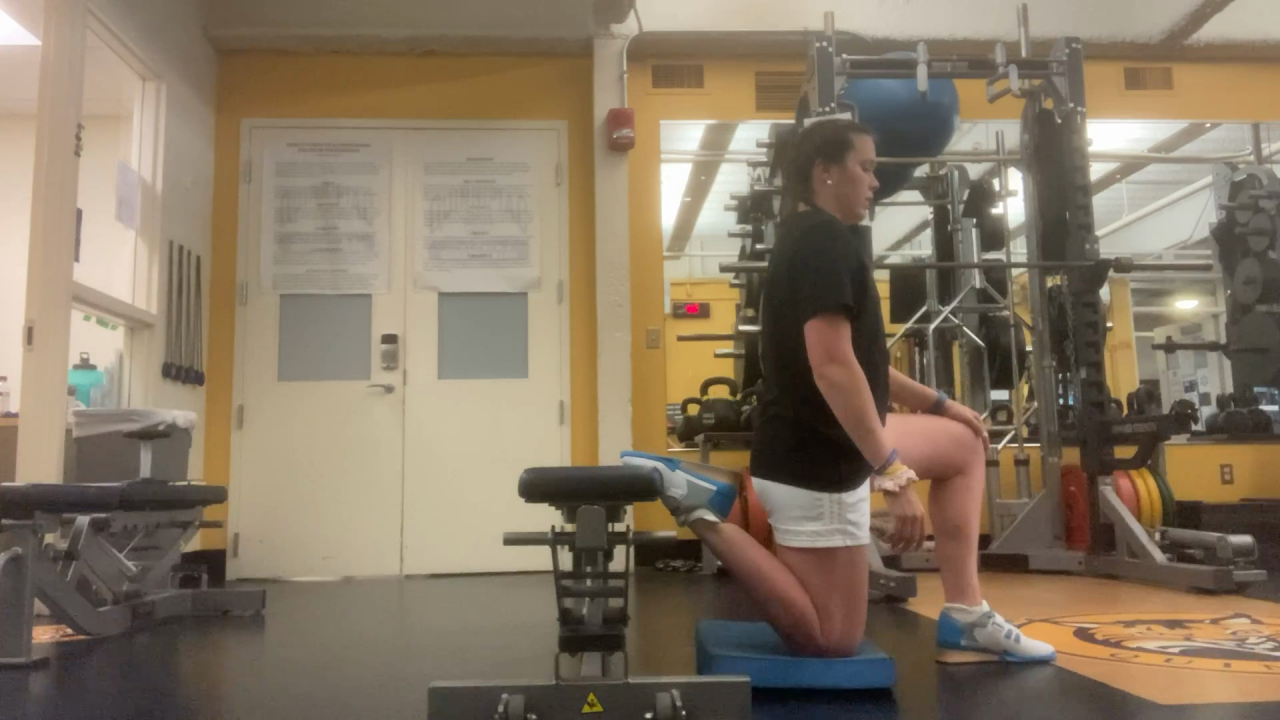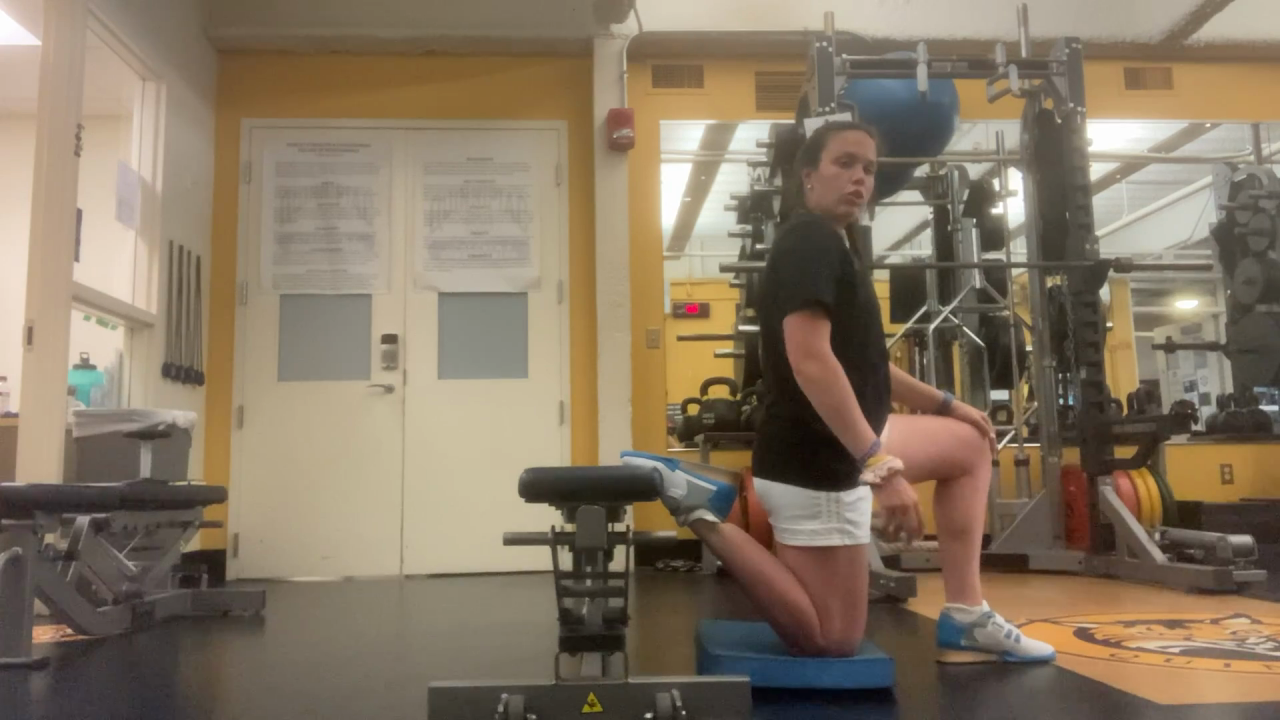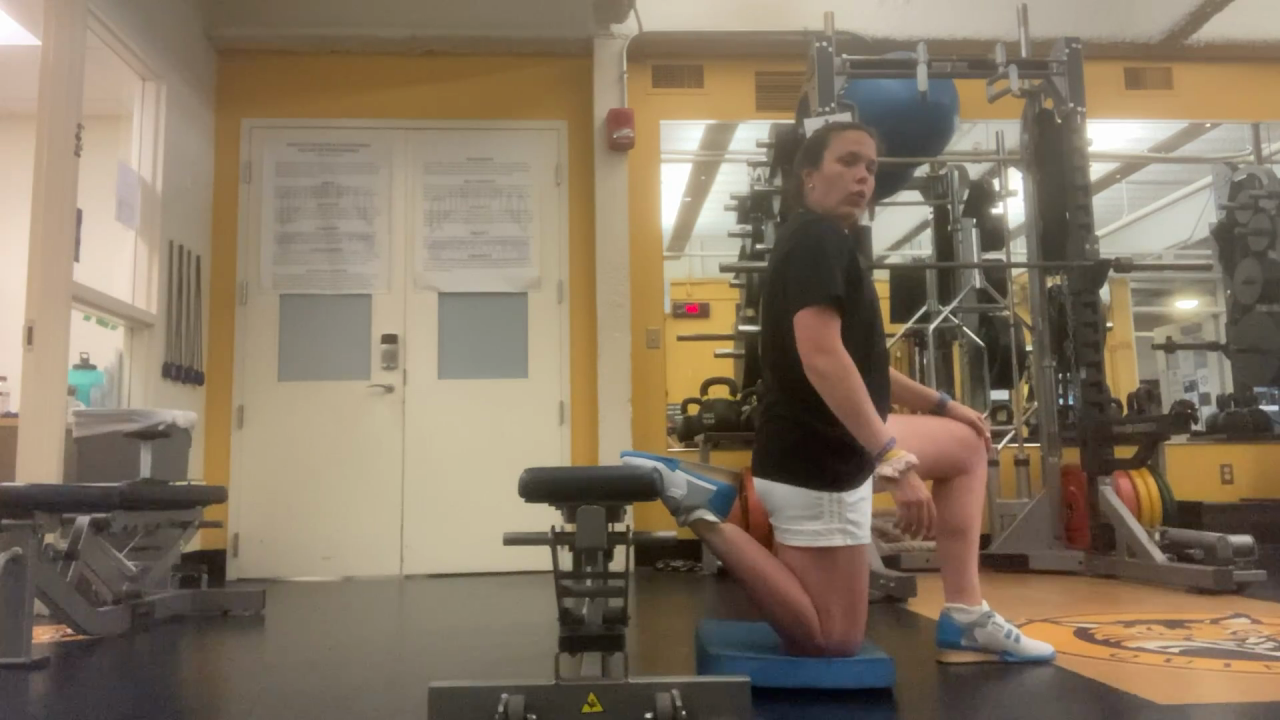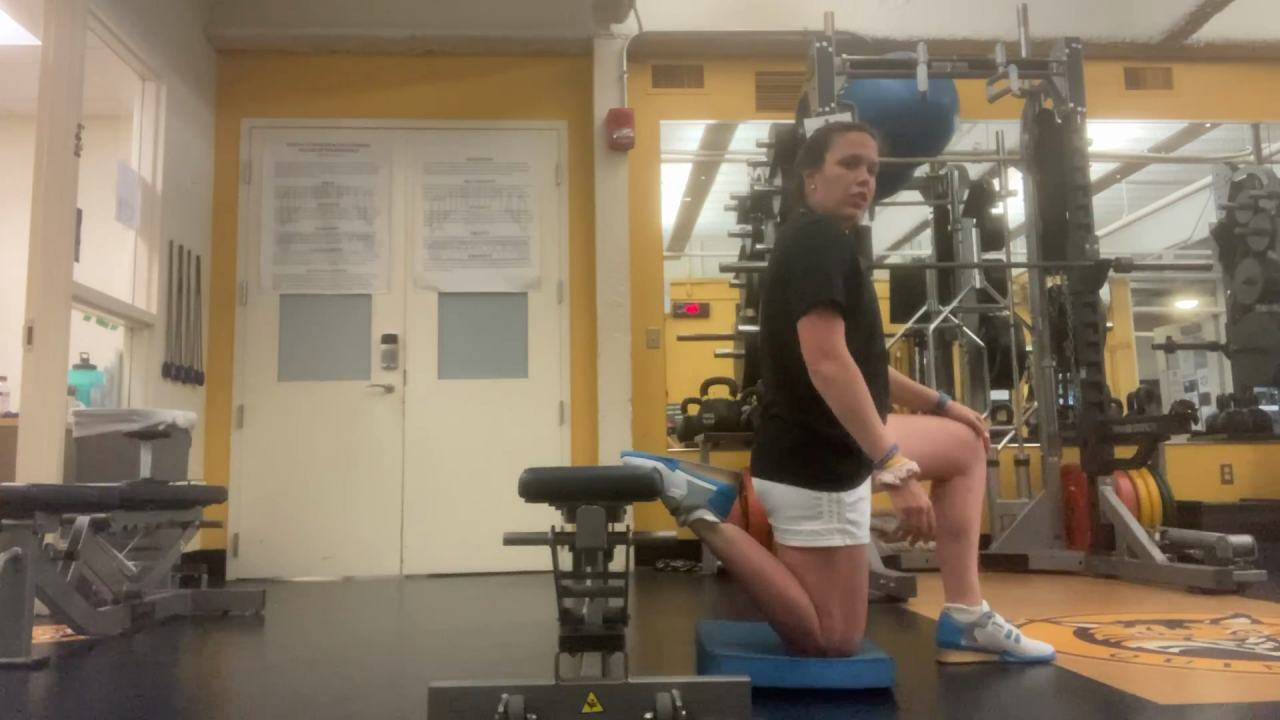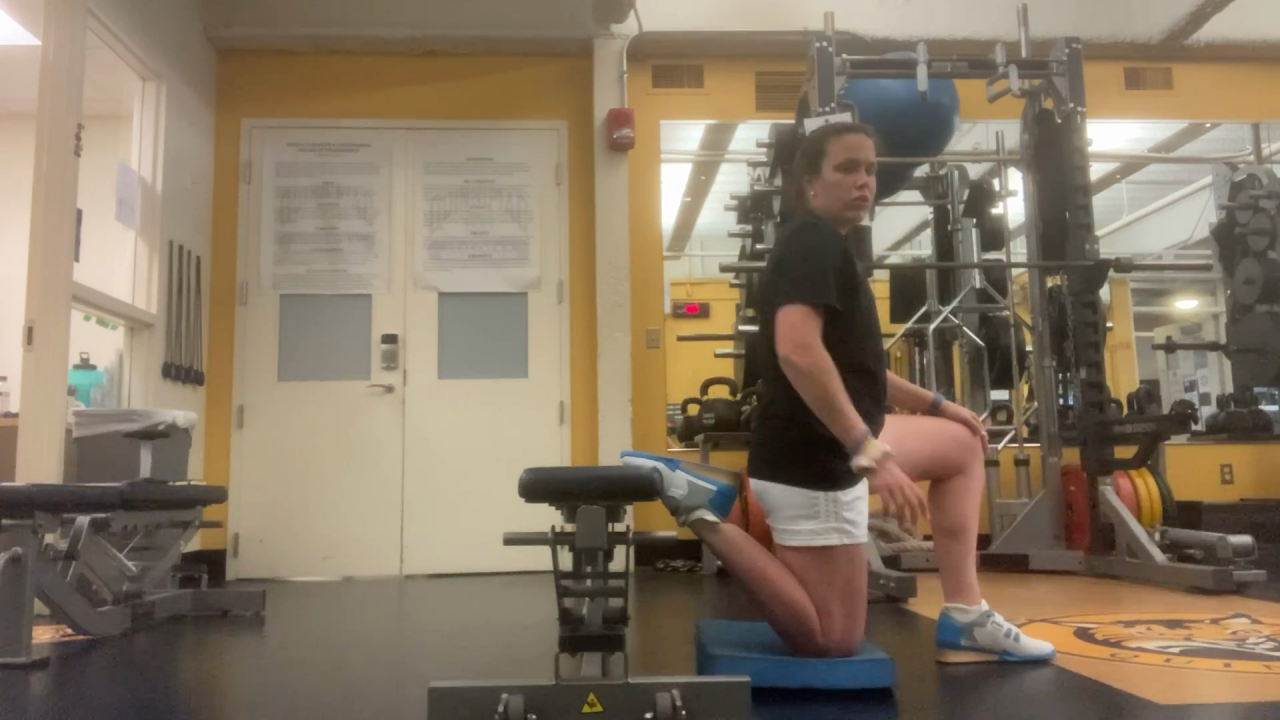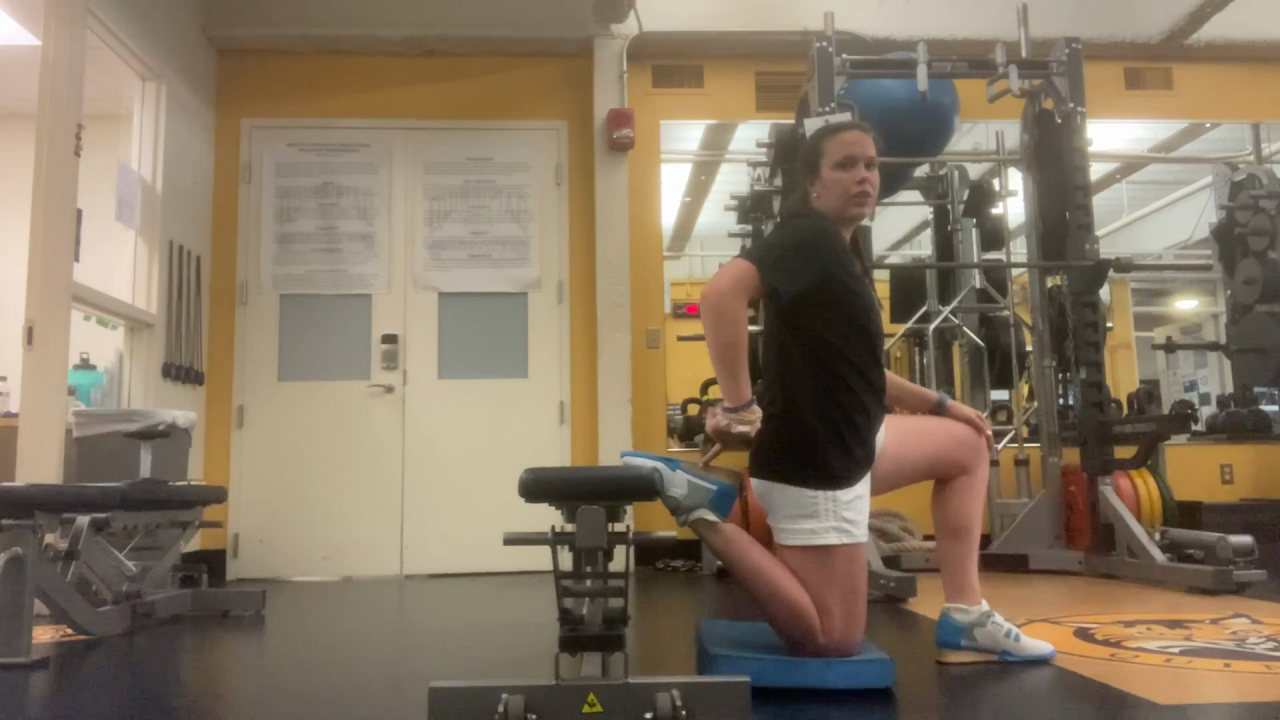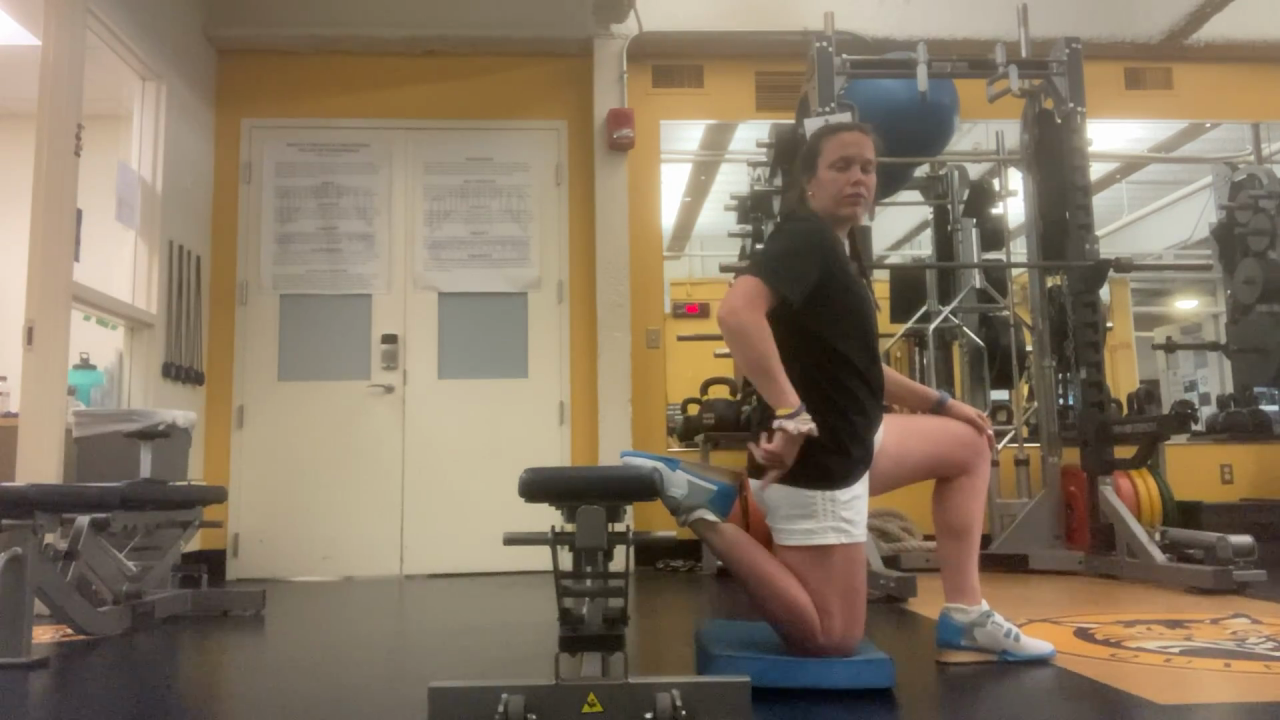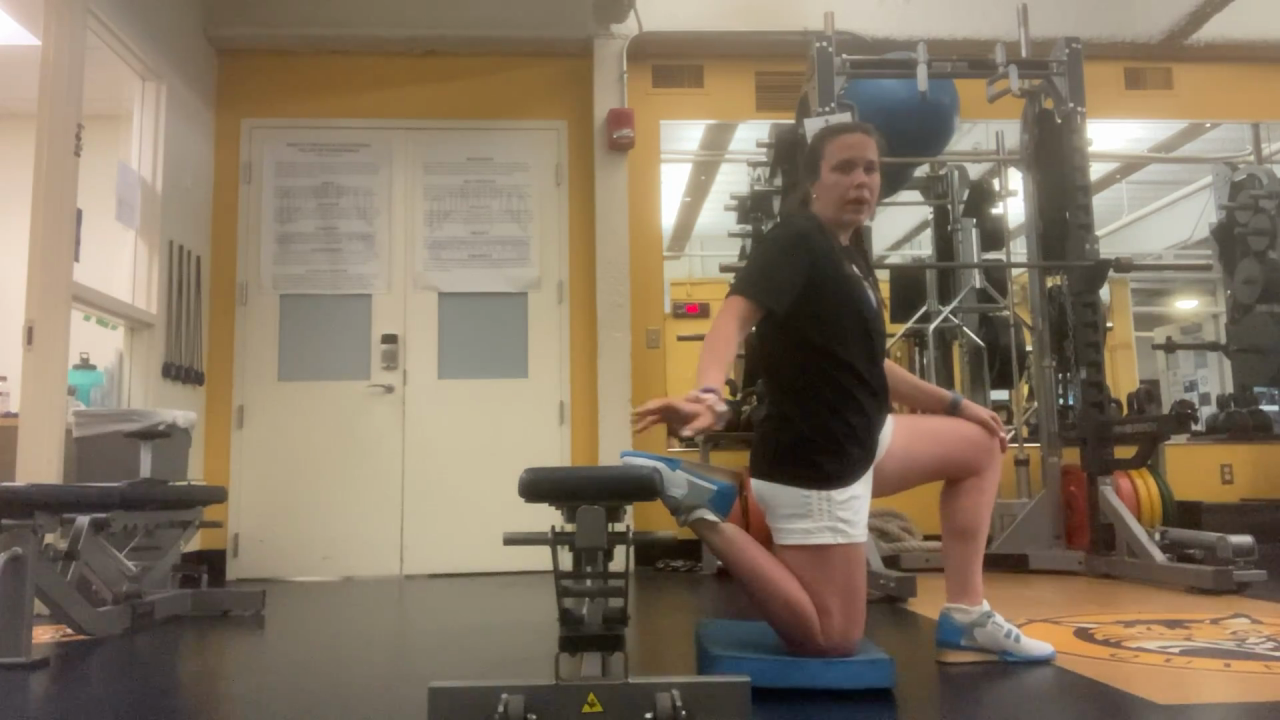
dt=0.4s
person 1, frame 1
left shoulder: (808, 238)
right shoulder: (827, 241)
right elbow: (833, 368)
left wrist: (938, 402)
right wrist: (895, 476)
left hip: (824, 441)
right hip: (812, 461)
left knee: (964, 443)
right knee: (832, 640)
left ankle: (965, 615)
right ankle: (707, 516)
person 1, frame 2
left shoulder: (832, 246)
right shoulder: (810, 242)
left elbow: (860, 359)
right elbow: (812, 362)
left wrist: (945, 403)
right wrist: (883, 468)
left hip: (839, 441)
right hip: (813, 460)
left knee: (970, 444)
right knee: (832, 639)
left ankle: (965, 616)
right ankle: (707, 515)
person 1, frame 3
left shoulder: (824, 241)
right shoulder: (819, 238)
left elbow: (858, 358)
right elbow: (823, 359)
left wrist: (941, 404)
right wrist: (895, 463)
left hip: (834, 441)
right hip: (815, 459)
left knee: (966, 444)
right knee: (833, 639)
left ankle: (965, 616)
right ankle: (707, 515)
person 1, frame 4
left shoulder: (820, 242)
right shoulder: (820, 240)
left elbow: (858, 359)
right elbow: (828, 364)
left wrist: (940, 403)
right wrist: (898, 469)
left hip: (831, 443)
right hip: (812, 460)
left knee: (964, 443)
right knee: (833, 640)
left ankle: (965, 617)
right ankle: (706, 515)
person 1, frame 5
left shoulder: (824, 246)
right shoulder: (815, 242)
right elbow: (800, 352)
left wrist: (937, 405)
right wrist: (871, 455)
left hip: (828, 446)
right hip: (808, 461)
left knee: (962, 444)
right knee: (832, 640)
left ankle: (964, 616)
right ankle: (706, 515)
person 1, frame 6
left shoulder: (841, 251)
right shoulder: (810, 237)
right elbow: (721, 292)
left wrist: (940, 405)
right wrist: (739, 408)
left hip: (845, 442)
right hip: (809, 460)
left knee: (967, 444)
right knee: (833, 639)
left ankle: (964, 616)
right ankle: (706, 513)
person 1, frame 7
left shoulder: (839, 251)
right shoulder: (805, 238)
right elbow: (736, 311)
left wrist: (940, 403)
right wrist: (791, 415)
left hip: (847, 441)
right hip: (810, 458)
left knee: (969, 442)
right knee: (832, 640)
left ankle: (965, 616)
right ankle: (708, 516)
person 1, frame 8
left shoulder: (851, 253)
right shoulder: (795, 242)
right elbow: (731, 320)
left wrist: (953, 403)
right wrist: (708, 395)
left hip: (855, 441)
right hip: (808, 459)
left knee: (979, 445)
right knee: (832, 640)
left ankle: (965, 617)
right ankle: (706, 515)
